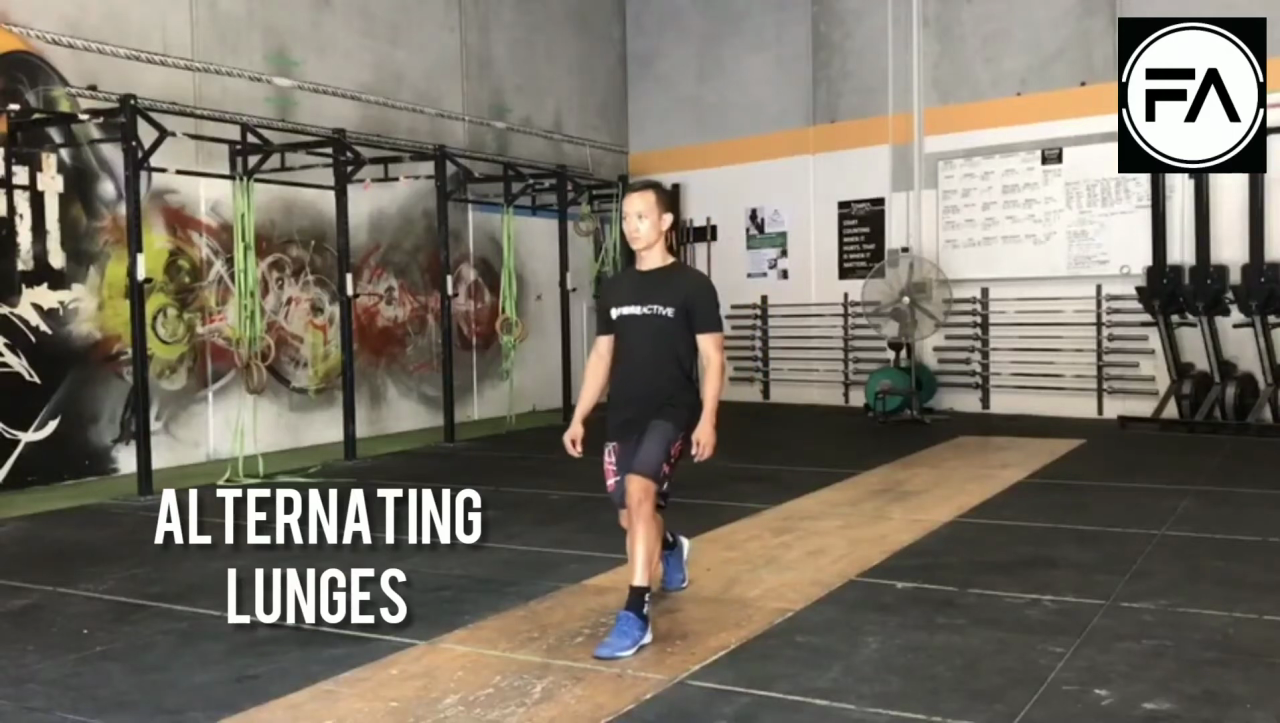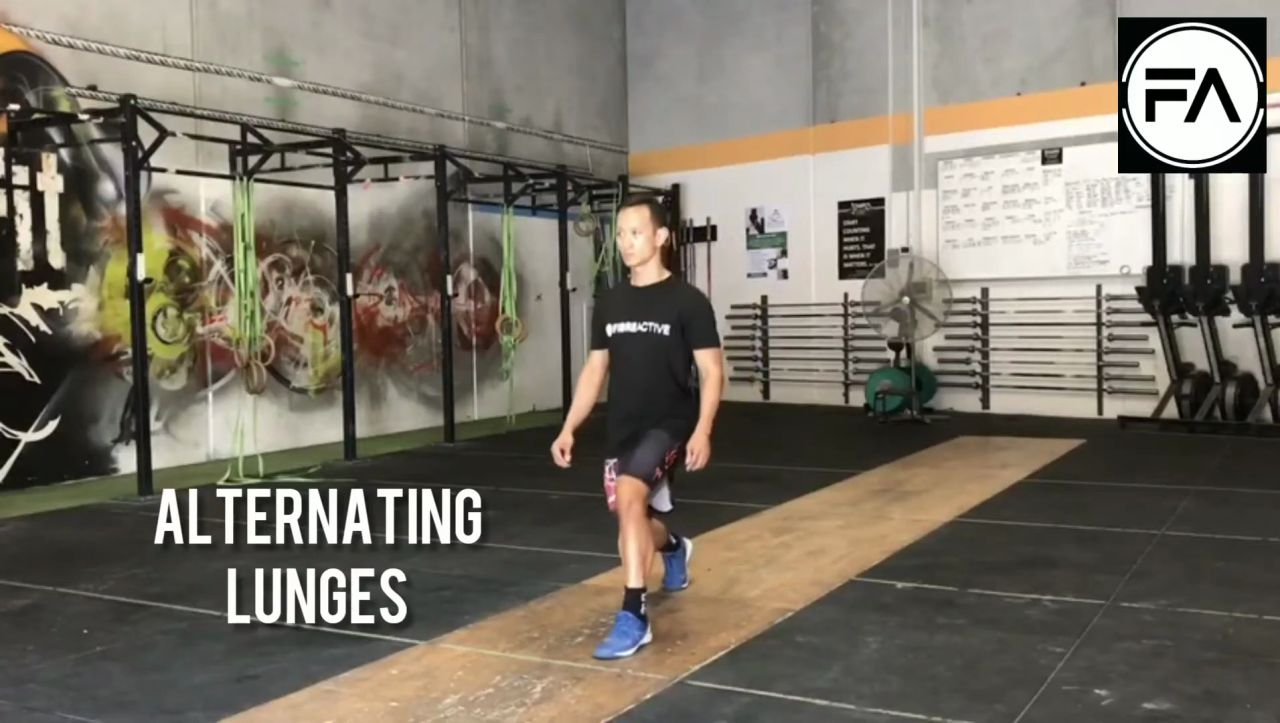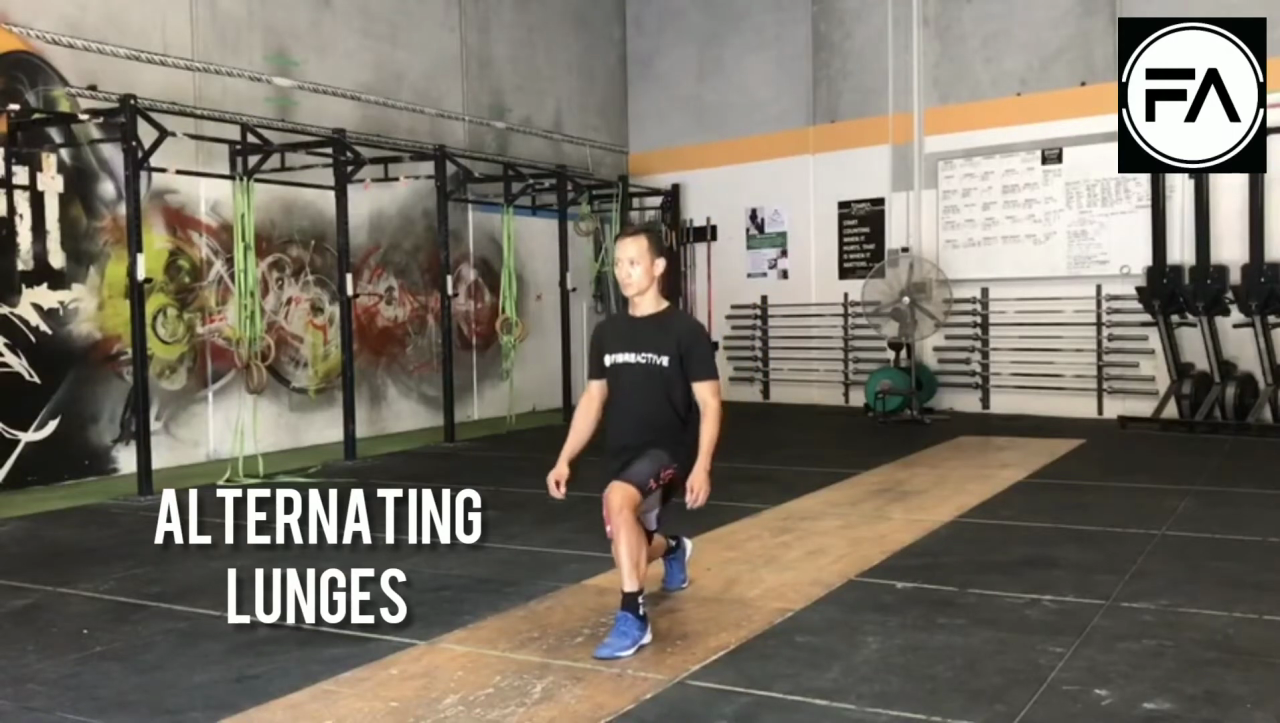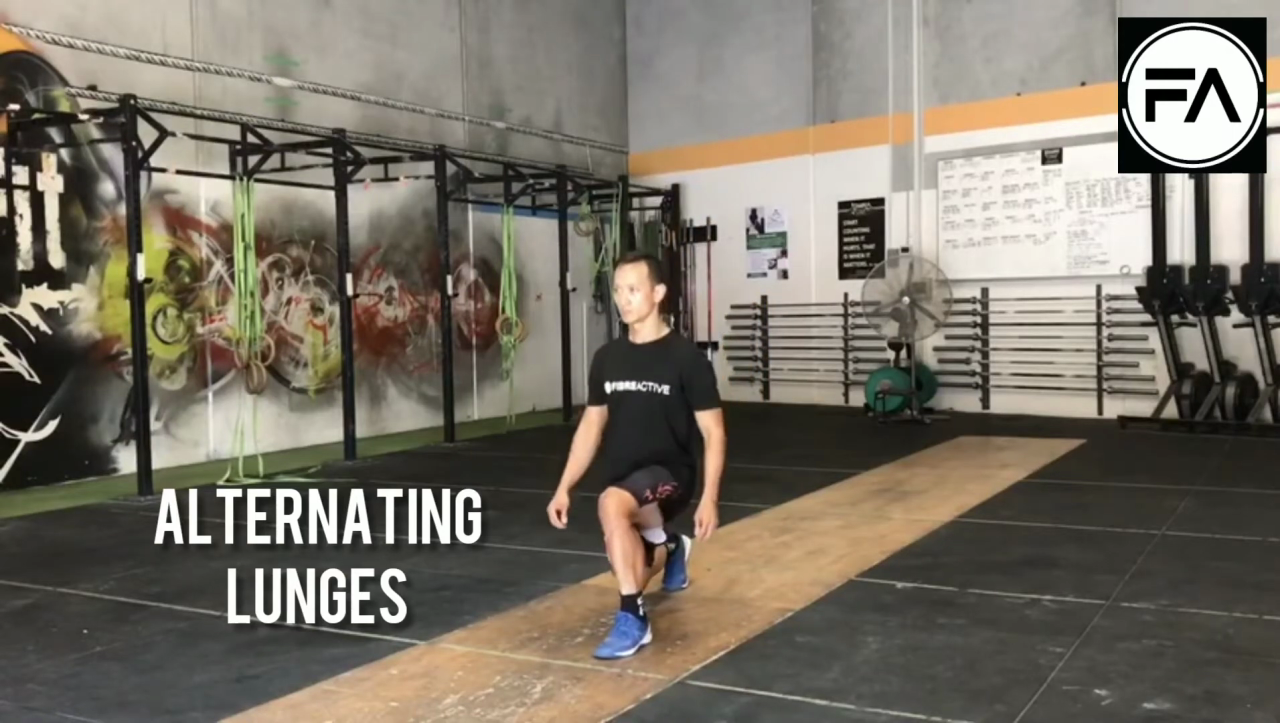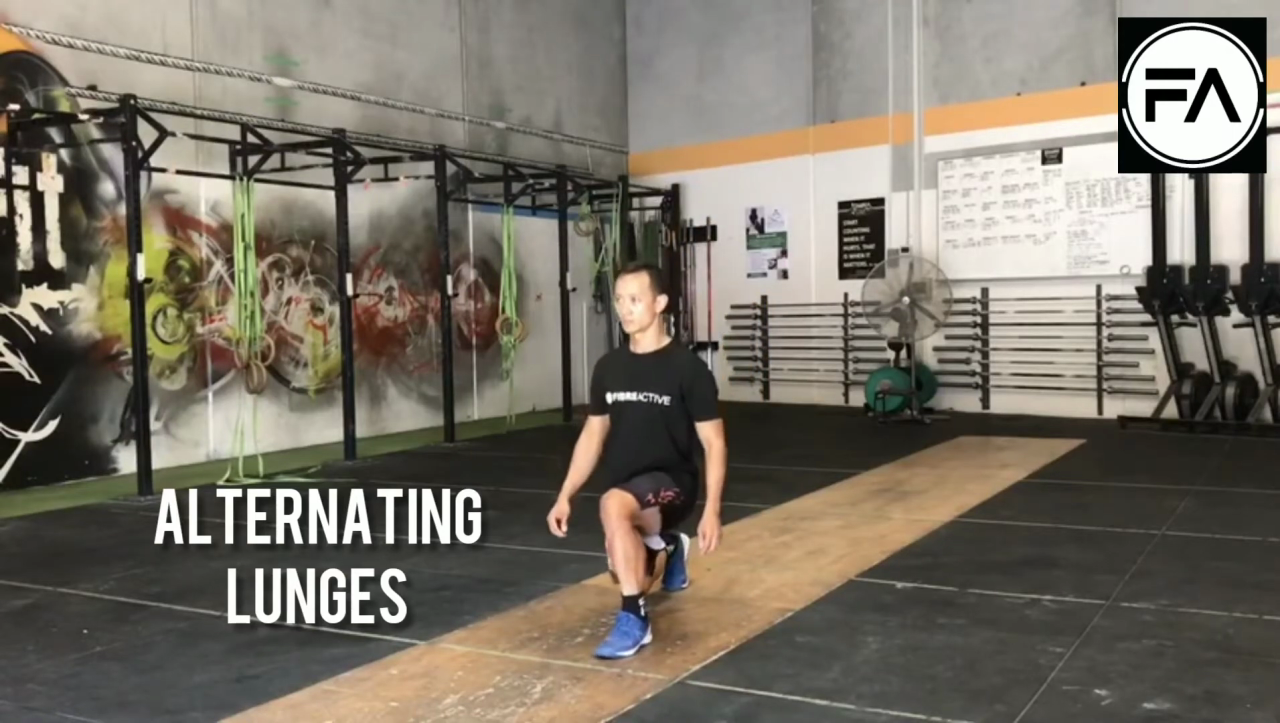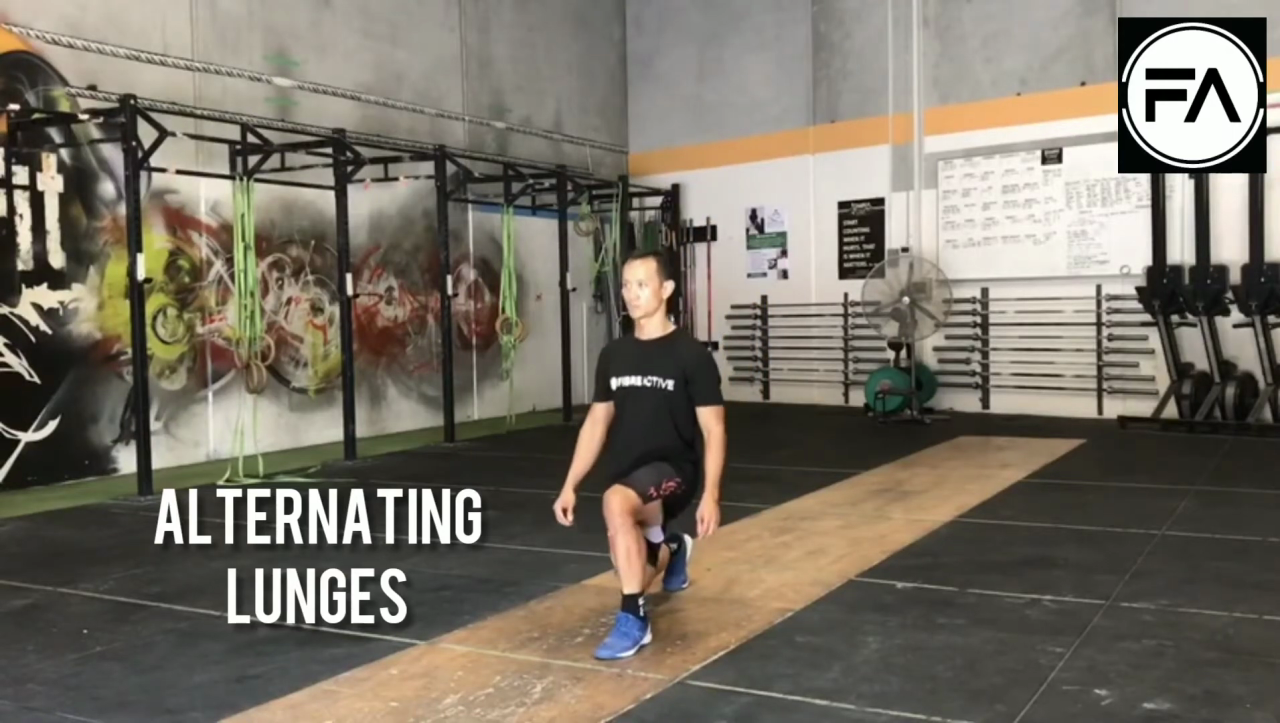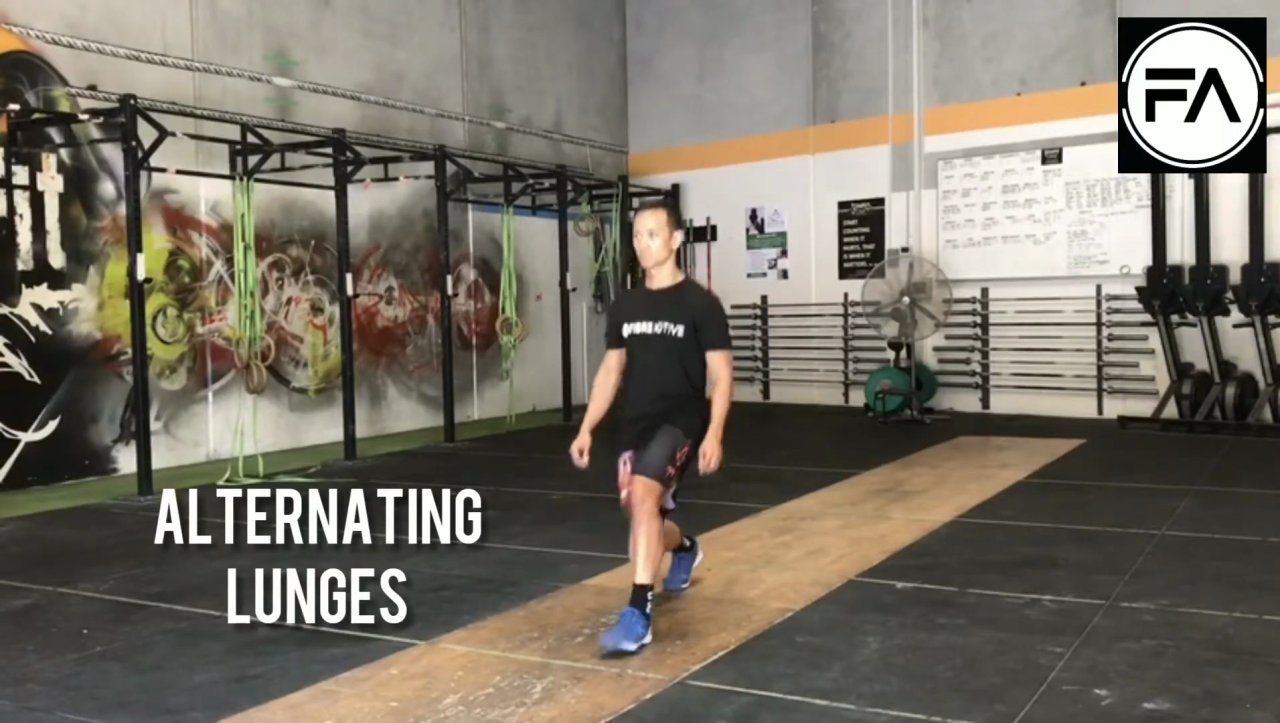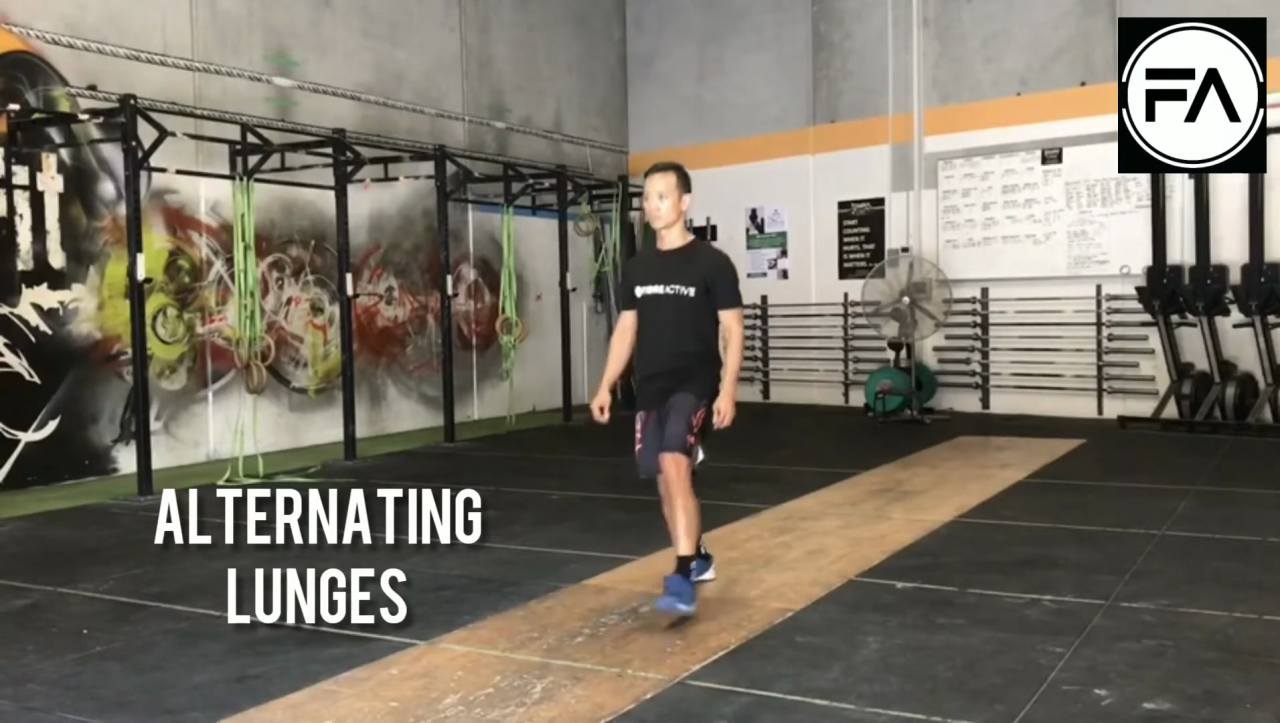
dt=0.2s
person 1, frame 1
left shoulder: (692, 285)
right shoulder: (614, 288)
left elbow: (712, 356)
right elbow: (601, 356)
left wrist: (707, 419)
right wrist: (578, 417)
left hip: (670, 413)
right hip: (623, 417)
left knee: (639, 496)
right knee: (631, 516)
left ankle: (636, 616)
right ankle: (672, 547)
person 1, frame 2
left shoulder: (687, 301)
right shoulder: (609, 303)
left elbow: (711, 371)
right elbow: (595, 369)
left wrist: (702, 431)
right wrist: (569, 428)
left hip: (669, 425)
right hip: (623, 430)
left knee: (629, 496)
right knee: (634, 524)
left ankle: (634, 616)
right ankle: (674, 547)
person 1, frame 3
left shoulder: (686, 332)
right shoulder: (607, 332)
left elbow: (709, 403)
right elbow: (593, 398)
left wrist: (702, 467)
right wrist: (564, 459)
left hip: (668, 451)
right hip: (623, 456)
left knee: (617, 500)
right knee: (630, 549)
left ankle: (632, 618)
right ankle: (673, 548)
person 1, frame 4
left shoulder: (686, 359)
right shoulder: (607, 358)
left elbow: (713, 433)
right elbow: (592, 425)
left wrist: (709, 499)
right wrist: (564, 487)
left hip: (670, 472)
right hip: (624, 476)
left knee: (611, 505)
right knee: (631, 570)
left ankle: (632, 620)
right ankle: (672, 548)
person 1, frame 5
left shoulder: (688, 369)
right shoulder: (608, 367)
left elbow: (714, 443)
right elbow: (593, 435)
left wrist: (712, 510)
right wrist: (564, 497)
left hip: (672, 480)
right hip: (628, 485)
left knee: (613, 506)
right knee: (630, 577)
left ankle: (633, 620)
right ankle: (670, 546)
person 1, frame 6
left shoulder: (691, 356)
right shoulder: (613, 355)
left elbow: (713, 430)
right elbow: (597, 422)
left wrist: (711, 496)
right wrist: (569, 485)
left hip: (673, 469)
right hip: (628, 473)
left knee: (615, 504)
right knee: (634, 572)
left ankle: (633, 620)
right ankle: (672, 546)
person 1, frame 7
left shoulder: (700, 303)
right shoulder: (625, 305)
left elbow: (721, 374)
right elbow: (611, 369)
left wrist: (714, 434)
right wrist: (586, 429)
left hip: (680, 421)
right hip: (636, 426)
left knee: (642, 495)
right knee: (646, 521)
left ankle: (638, 613)
right ankle: (685, 548)
person 1, frame 8
left shoulder: (711, 262)
right shoulder: (637, 266)
left elbow: (733, 331)
right elbow: (626, 328)
left wrist: (727, 390)
right wrist: (606, 386)
left hip: (694, 384)
right hip: (651, 388)
left knee: (673, 465)
right knee: (668, 481)
left ankle: (682, 577)
right ankle: (697, 558)
